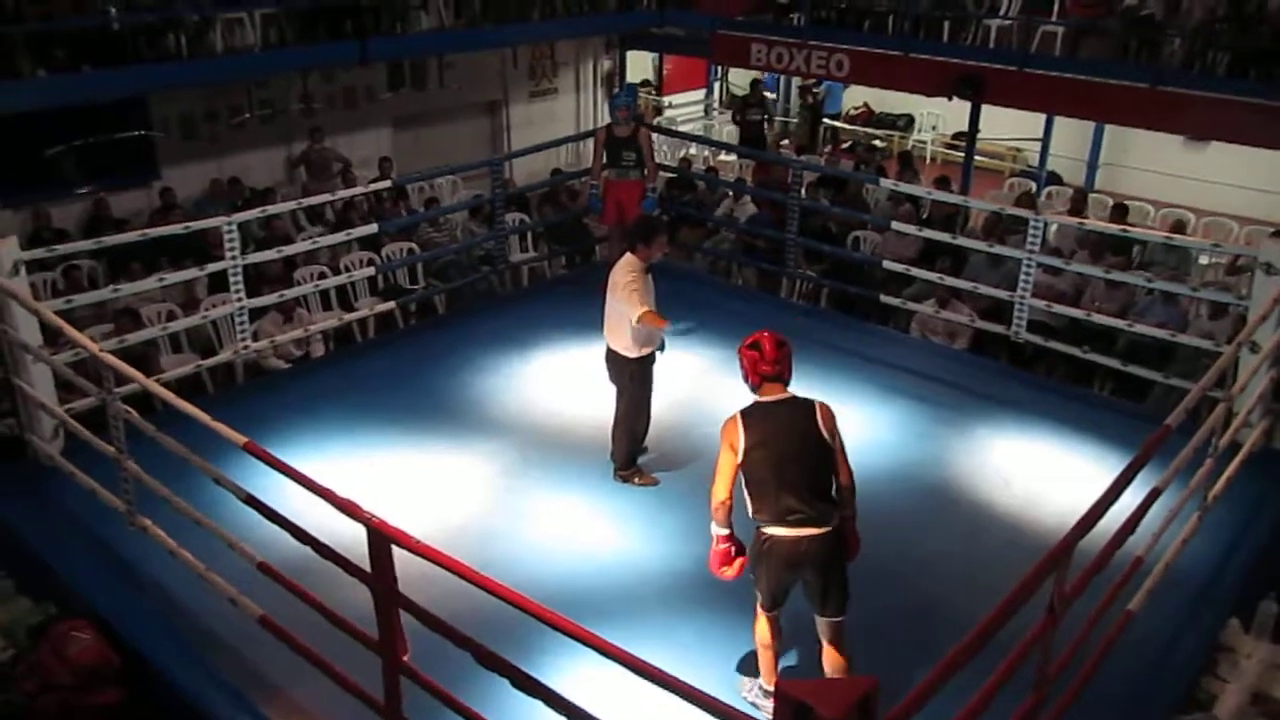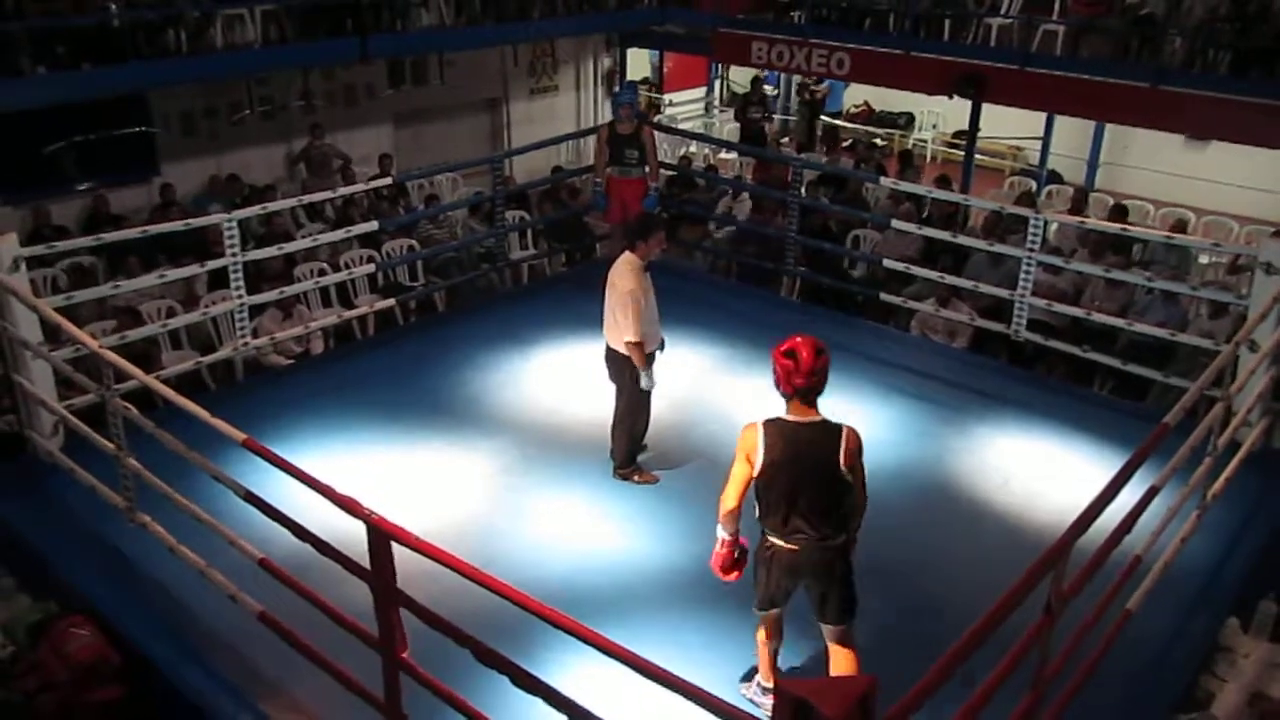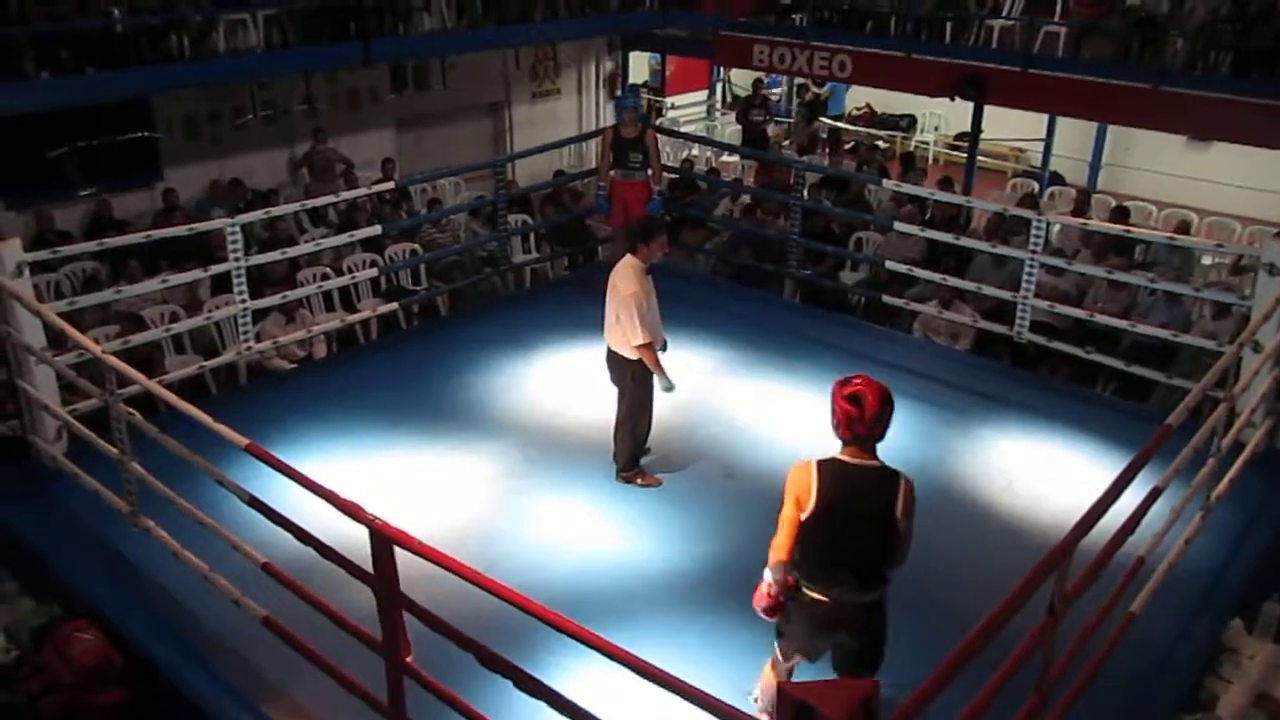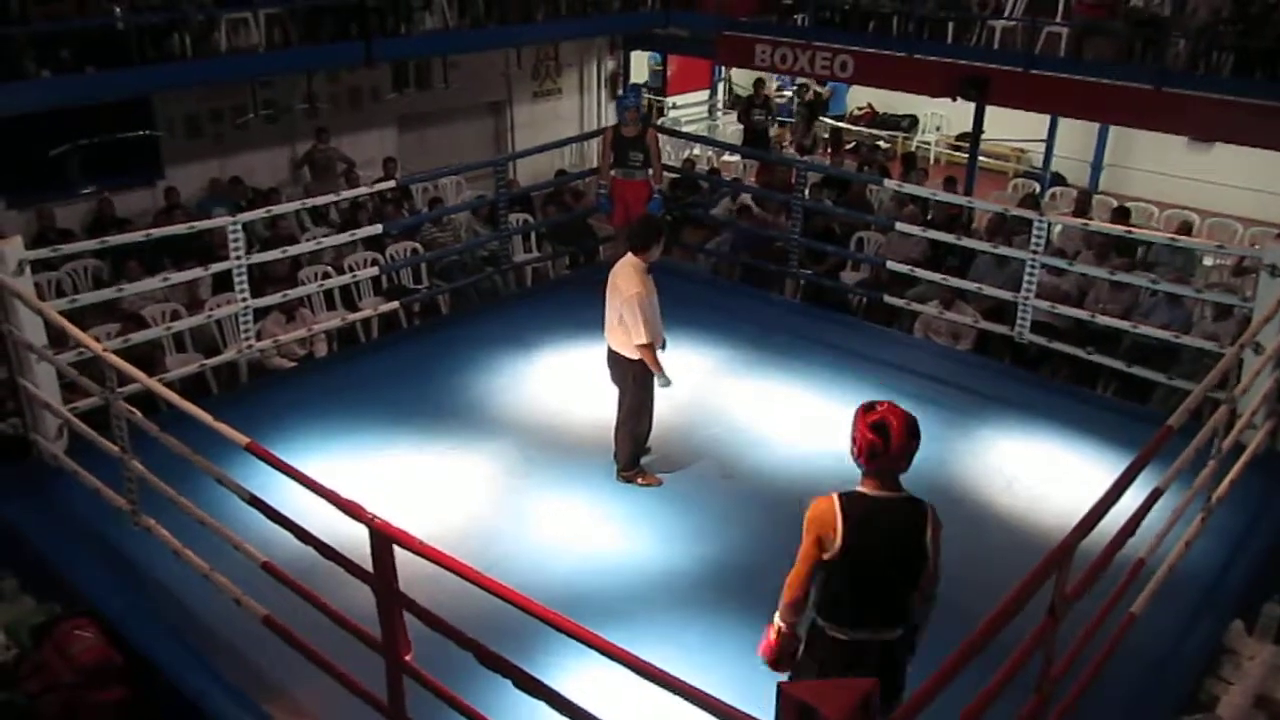
dt=0.3s
person 1, frame 1
left shoulder: (736, 426)
right shoulder: (821, 412)
left elbow: (721, 498)
right elbow: (845, 482)
left wrist: (722, 536)
right wrist: (848, 524)
left hip: (774, 542)
right hip: (824, 540)
left knee: (767, 613)
right knee: (831, 632)
person 1, frame 2
left shoulder: (756, 436)
right shoulder: (847, 440)
left elbow: (729, 505)
right elbow: (858, 505)
left wrist: (727, 538)
right wrist: (847, 536)
left hip: (778, 550)
right hip: (830, 554)
left knee: (769, 616)
right knee: (840, 641)
left ankle: (766, 687)
person 1, frame 3
left shoulder: (805, 476)
right shoulder: (901, 488)
left elbow: (780, 554)
right elbow: (897, 557)
left wrist: (773, 582)
left hip: (812, 601)
right hip: (865, 609)
left knee: (783, 660)
person 1, frame 4
left shoulder: (825, 512)
right shoulder: (926, 519)
left elbow: (797, 589)
right elbow: (926, 594)
left wrist: (782, 628)
right wrist: (910, 633)
left hip: (830, 646)
right hip: (888, 651)
person 2, frame 1
left shoulder: (635, 266)
right shoulder: (628, 278)
right elbow: (641, 313)
left wrist: (656, 334)
right wrist: (668, 327)
left hip: (633, 351)
right hip: (630, 358)
left knee: (631, 407)
right knee: (633, 412)
left ankle: (626, 448)
right ankle: (625, 468)
person 2, frame 2
left shoulder: (630, 263)
right shoulder: (629, 282)
right elbow: (632, 338)
left wrist: (655, 335)
right wrist: (645, 372)
left hip: (625, 352)
right hip: (628, 357)
left knee: (629, 407)
right knee: (633, 410)
left ankle: (624, 446)
right ankle: (625, 466)
person 2, frame 3
left shoulder: (630, 266)
right shoulder: (631, 287)
right elbow: (640, 341)
left wrist: (658, 336)
right wrist: (661, 375)
left hip: (624, 353)
right hip: (631, 360)
left knee: (632, 409)
right knee: (635, 413)
left ankle: (627, 449)
right ankle: (628, 469)
person 2, frame 4
left shoulder: (625, 265)
right shoulder: (635, 287)
right elbow: (642, 341)
left wrist: (657, 336)
right wrist: (659, 372)
left hip: (620, 351)
right hip: (632, 359)
left knee: (630, 408)
right knee: (636, 413)
left ankle: (627, 448)
right ankle: (628, 468)
person 3, frame 1
left shoulder: (641, 133)
right shoulder: (603, 133)
left elbow: (650, 165)
right elbow: (597, 164)
left wrist: (651, 194)
right wrist: (594, 192)
left hip: (634, 187)
right hip: (612, 187)
right knee: (613, 230)
person 3, frame 2
left shoulder: (644, 130)
right shoulder: (606, 130)
left elbow: (652, 162)
right elbow: (600, 161)
left wrist: (653, 191)
right wrist: (598, 189)
left hip: (636, 184)
right hip: (614, 183)
right knee: (615, 227)
person 3, frame 3
left shoulder: (648, 134)
right shoulder: (610, 133)
left elbow: (656, 166)
right elbow: (604, 164)
left wrist: (657, 195)
right wrist: (601, 192)
left hip: (640, 188)
right hip: (617, 186)
right knee: (617, 229)
person 3, frame 4
left shoulder: (649, 134)
right shoulder: (610, 133)
left elbow: (656, 165)
right elbow: (605, 164)
left wrist: (657, 194)
right wrist: (602, 191)
left hip: (640, 186)
right hip: (618, 186)
right knee: (618, 229)
